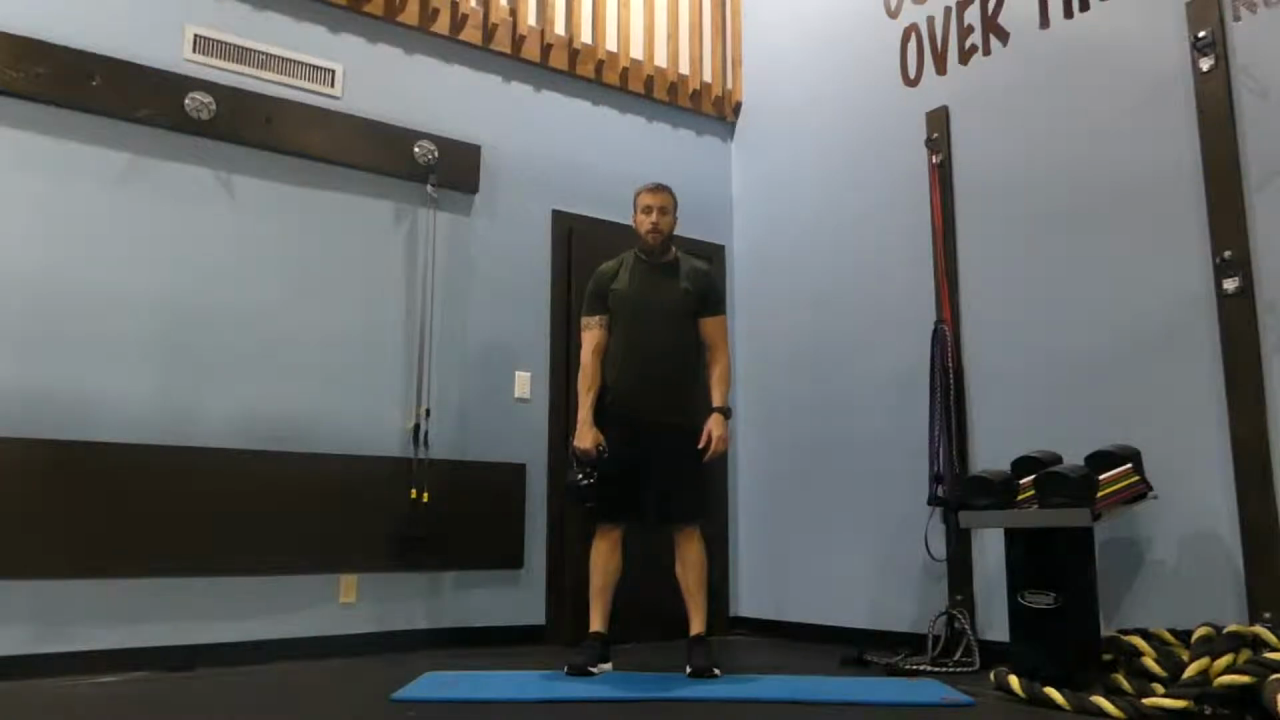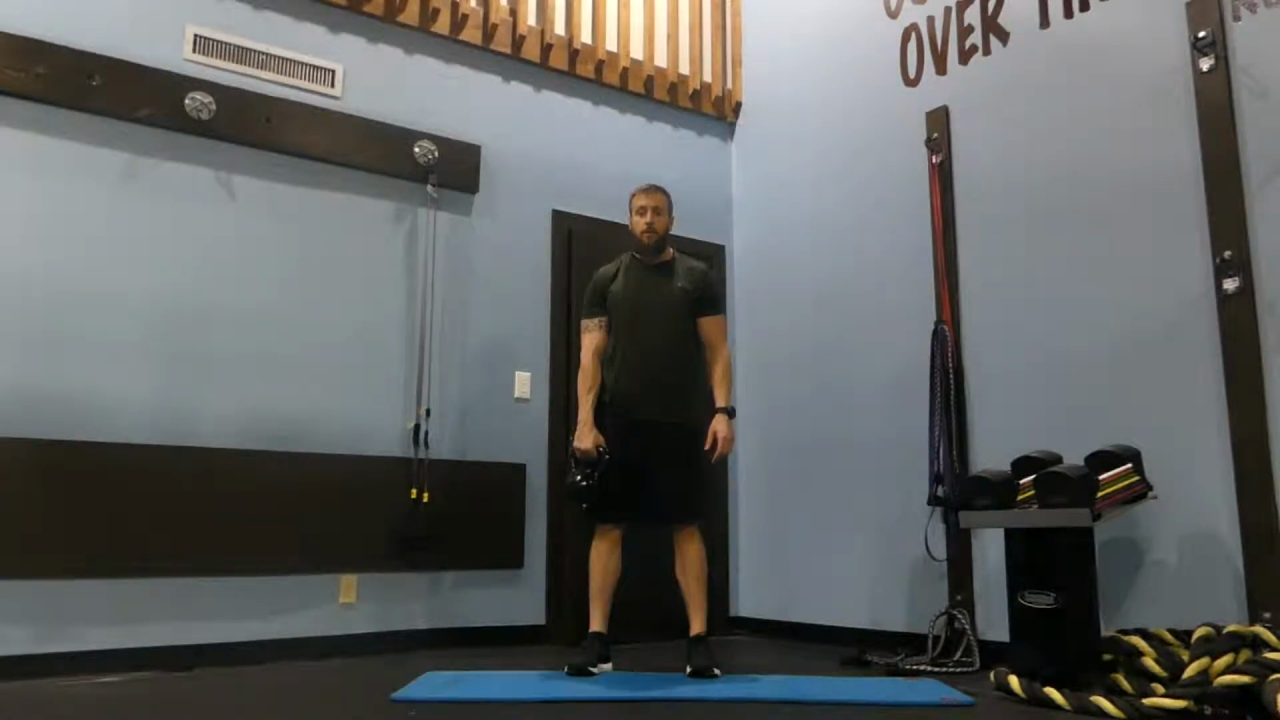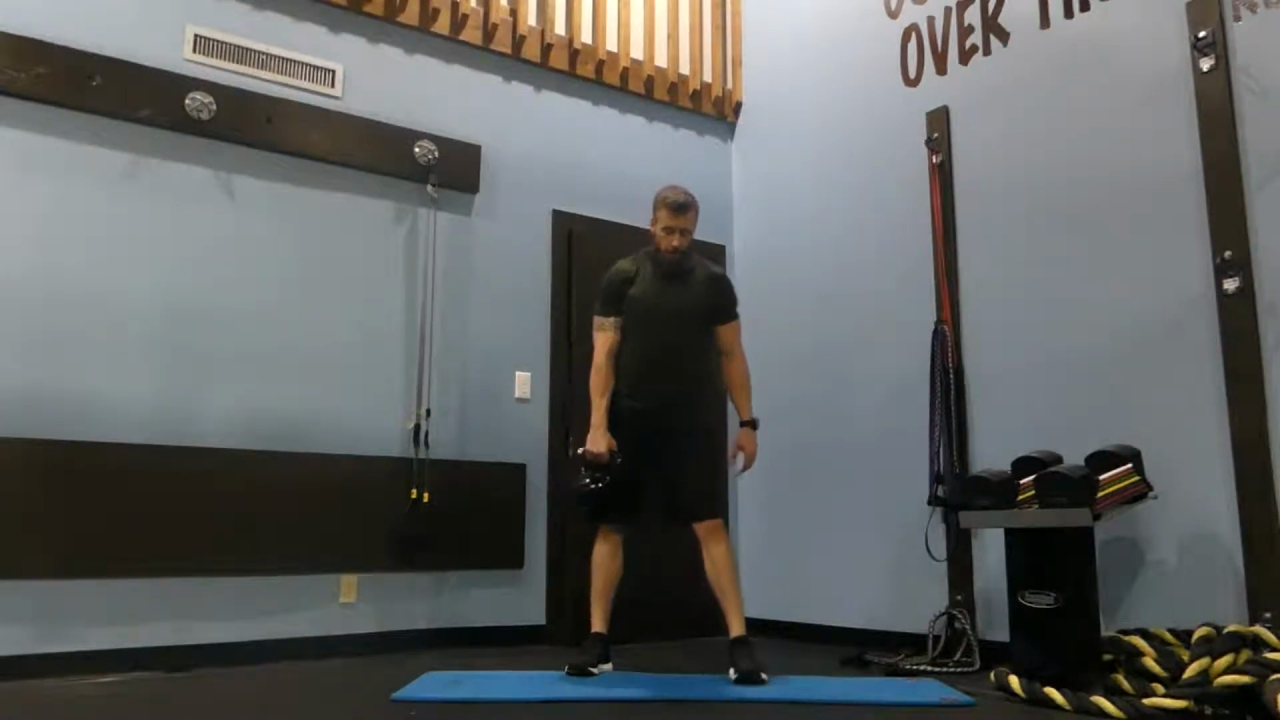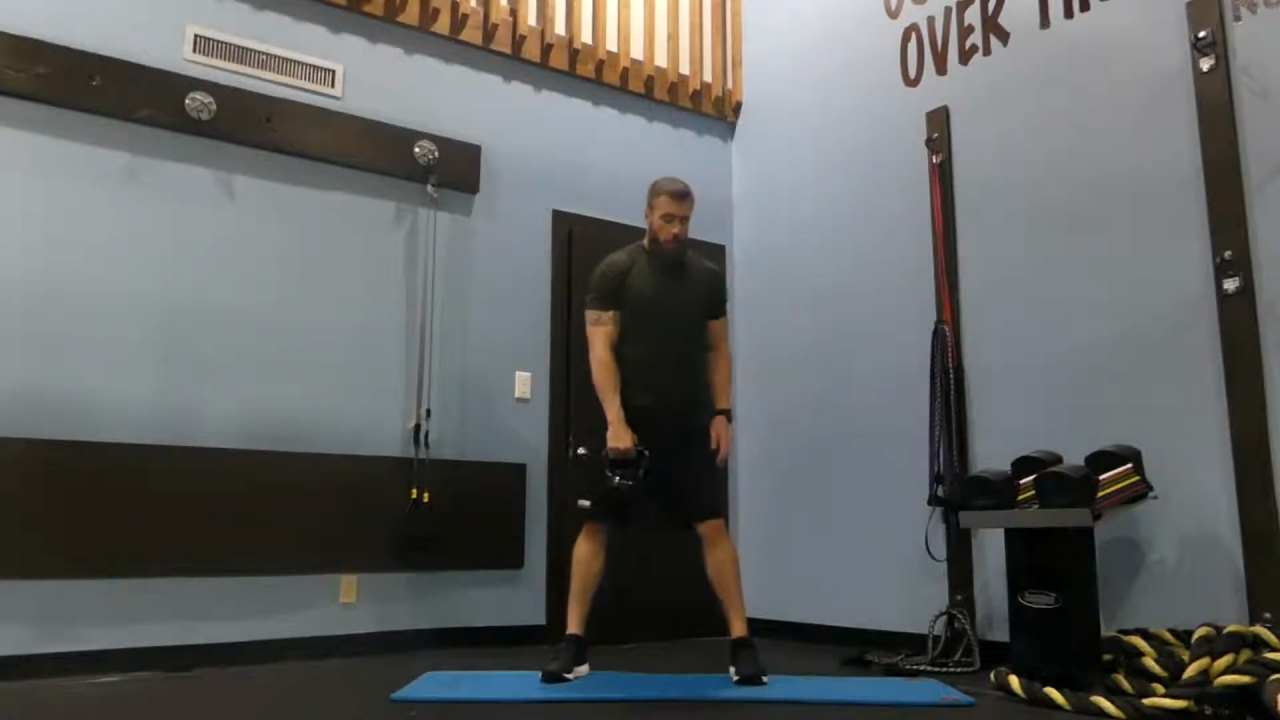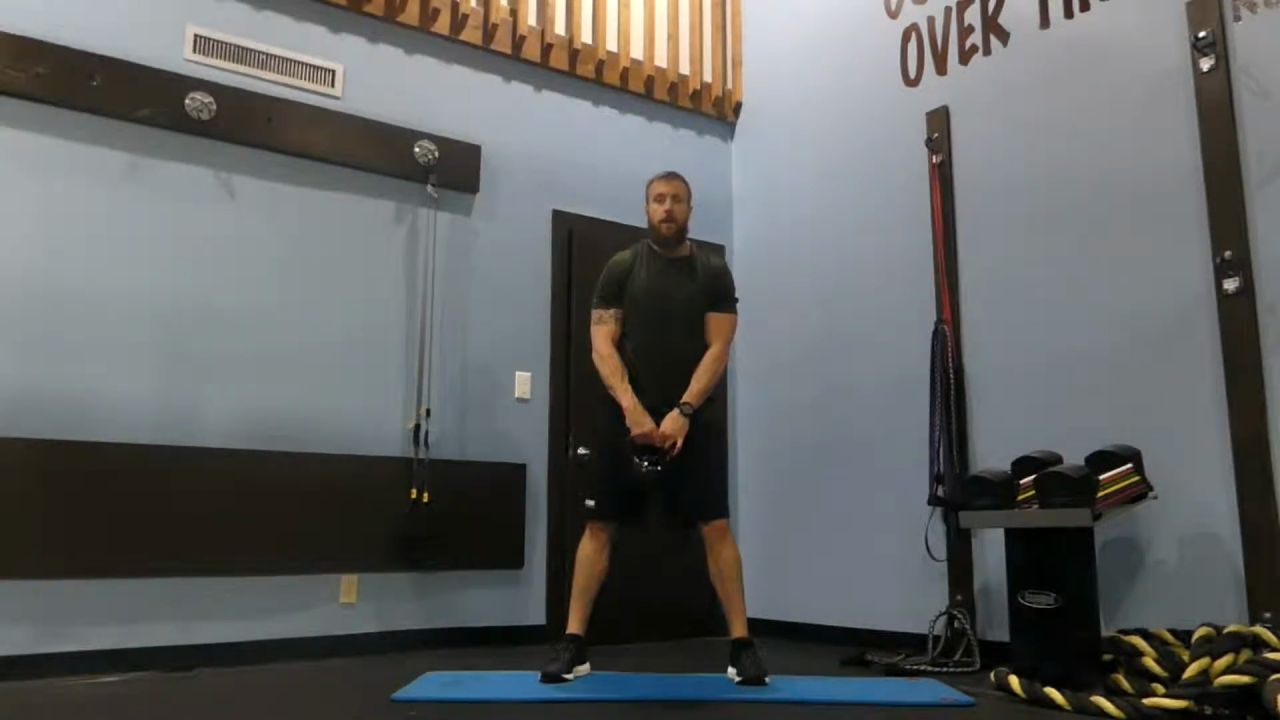
dt=1s
person 1, frame 1
left shoulder: (700, 278)
right shoulder: (608, 276)
left elbow: (717, 351)
right elbow: (592, 352)
left wrist: (718, 411)
right wrist: (585, 419)
left hip: (680, 424)
right hip: (618, 423)
left knee: (687, 527)
right knee: (608, 526)
left ankle: (699, 641)
right ankle: (597, 640)
person 1, frame 2
left shoulder: (697, 277)
right shoulder: (607, 279)
left elbow: (717, 350)
right elbow: (592, 355)
left wrist: (722, 411)
right wrist: (585, 422)
left hip: (681, 424)
right hip: (618, 423)
left knee: (686, 528)
right knee: (607, 527)
left ankle: (698, 640)
right ankle: (597, 640)
person 1, frame 3
left shoulder: (713, 281)
right shoulder: (621, 278)
left elbow: (731, 356)
right elbow: (603, 356)
left wrist: (747, 422)
right wrist: (598, 426)
left hip: (691, 424)
right hip: (628, 423)
left knee: (710, 528)
right knee: (609, 528)
left ankle: (740, 644)
right ankle: (597, 643)
person 1, frame 4
left shoulder: (707, 276)
right shoulder: (616, 270)
left elbow: (717, 349)
right elbow: (601, 349)
left wrist: (721, 413)
right wrist: (616, 422)
left hip: (690, 424)
right hip: (629, 422)
left knee: (713, 527)
right knee: (595, 526)
left ankle: (741, 644)
right ankle: (574, 644)
person 1, frame 5
left shoulder: (714, 273)
right shoulder: (621, 268)
left elbow: (718, 349)
right elbow: (603, 345)
left wrist: (683, 411)
right wrist: (632, 408)
left hip: (693, 419)
right hip: (628, 418)
left knee: (715, 527)
right knee: (599, 526)
left ankle: (741, 645)
right ankle: (573, 644)
